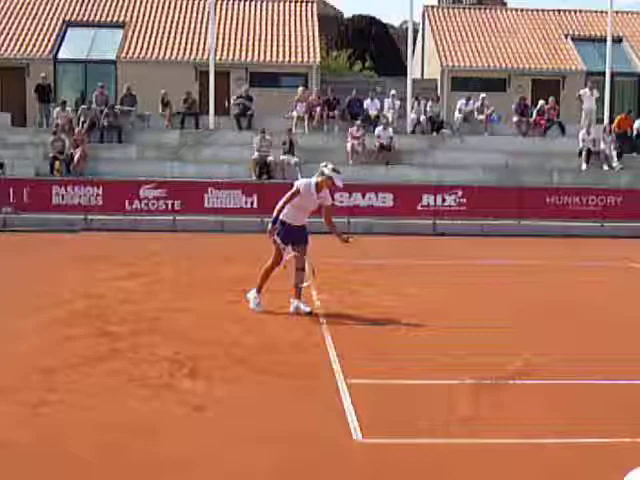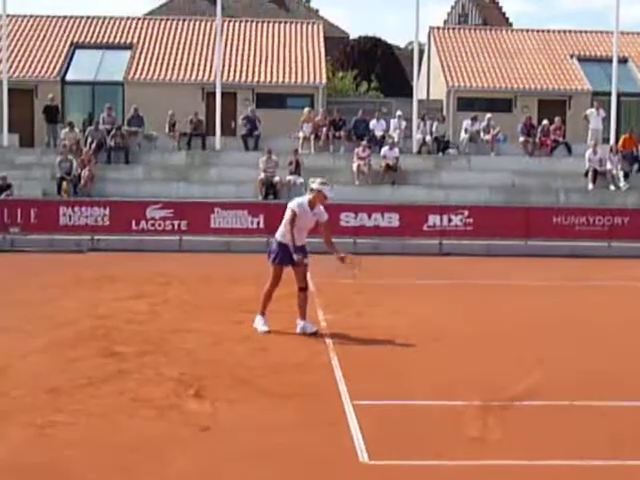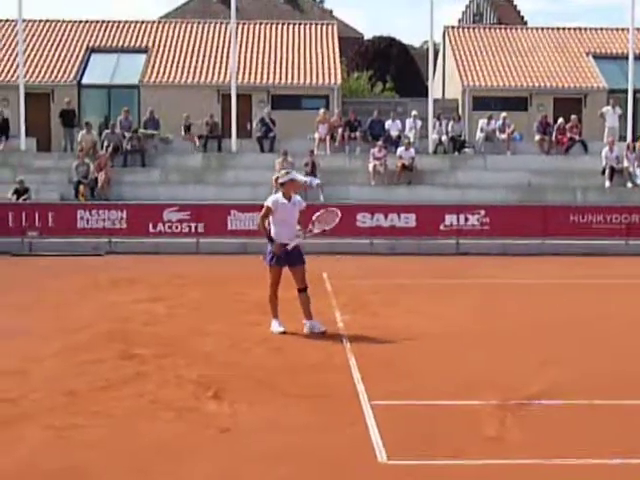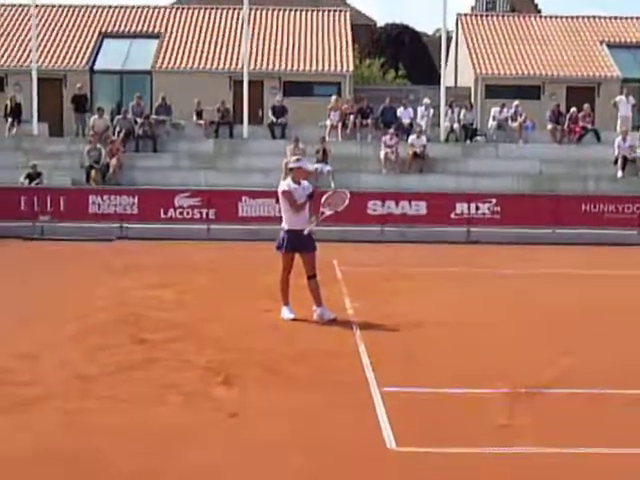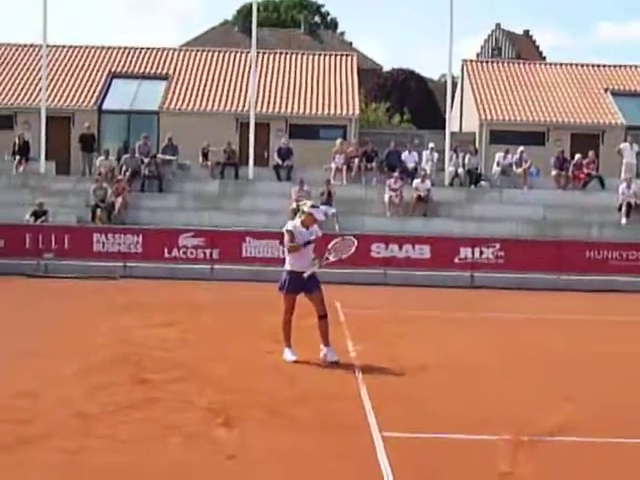
dt=1s
person 1, frame 1
left shoulder: (325, 197)
right shoulder: (303, 185)
left elbow: (328, 221)
right elbow: (283, 203)
left wrist: (340, 236)
right wrist: (273, 223)
left hip: (300, 228)
right hip: (284, 224)
left knee: (301, 265)
right knee: (275, 262)
left ankle: (296, 302)
right ankle: (256, 294)
person 1, frame 2
left shoulder: (320, 212)
right shoulder: (297, 204)
left elbow: (327, 237)
right elbow: (289, 230)
left wrist: (337, 254)
right wrist: (294, 251)
left hip: (300, 247)
right hip: (282, 244)
left knee: (303, 285)
right knee: (274, 283)
left ankle: (302, 322)
right ankle: (261, 317)
person 1, frame 3
left shoulder: (298, 201)
right shoulder: (274, 201)
right elbow: (261, 222)
left wrist: (302, 230)
right wrist: (272, 241)
left hip: (293, 247)
right hip: (277, 248)
left knee: (302, 285)
right knee: (274, 286)
left ankle: (309, 322)
right ankle: (275, 321)
person 1, frame 4
left shoulder: (306, 185)
right shoulder: (285, 186)
right elbow: (297, 207)
right wrist: (310, 196)
left hip: (305, 233)
right hip: (290, 233)
left knee: (311, 272)
right knee: (286, 272)
left ankle: (319, 308)
right ankle: (286, 307)
person 1, frame 5
left shoulder: (314, 230)
right shoulder: (291, 226)
right elbow: (289, 248)
left wrist: (318, 259)
right wrist: (309, 242)
left hip: (309, 275)
right hip: (292, 275)
left knee: (322, 311)
right knee: (288, 314)
left ankle: (326, 348)
right ankle: (288, 349)
